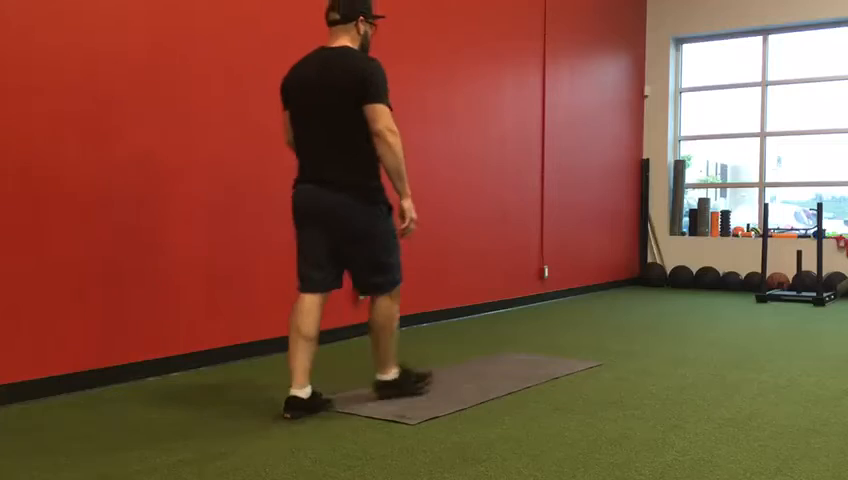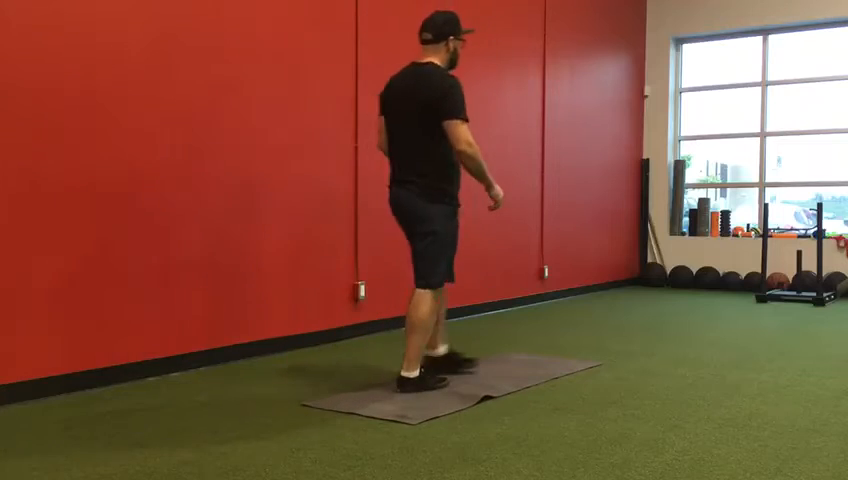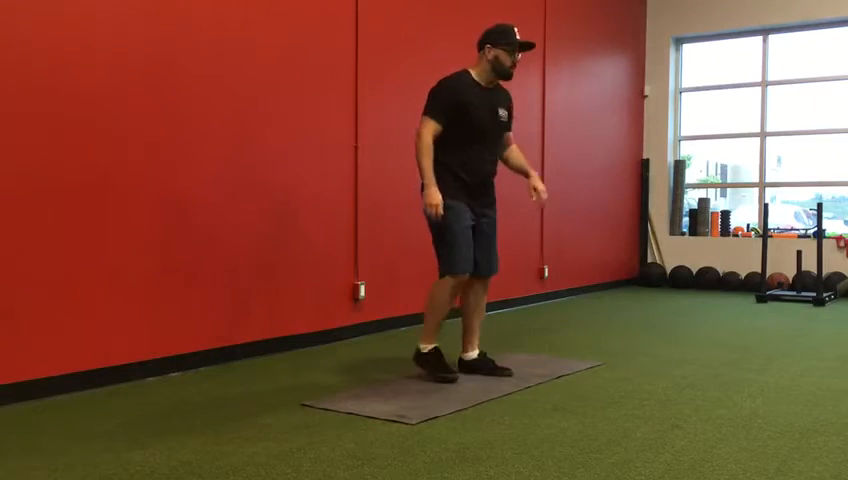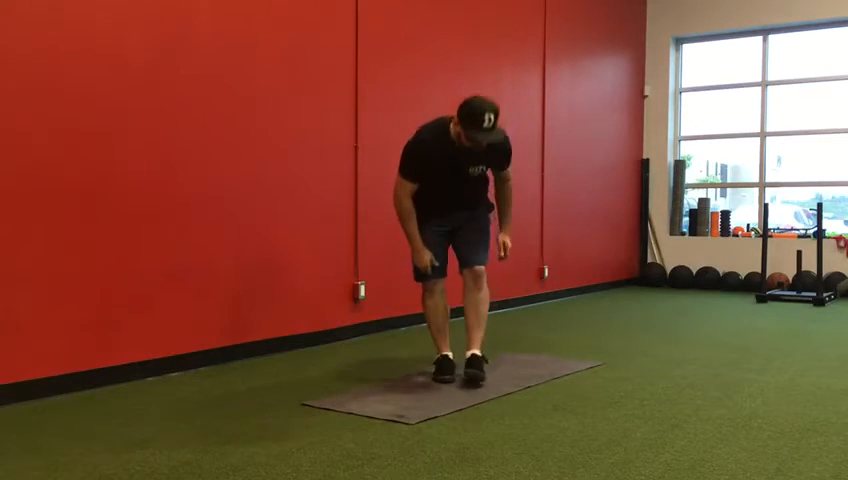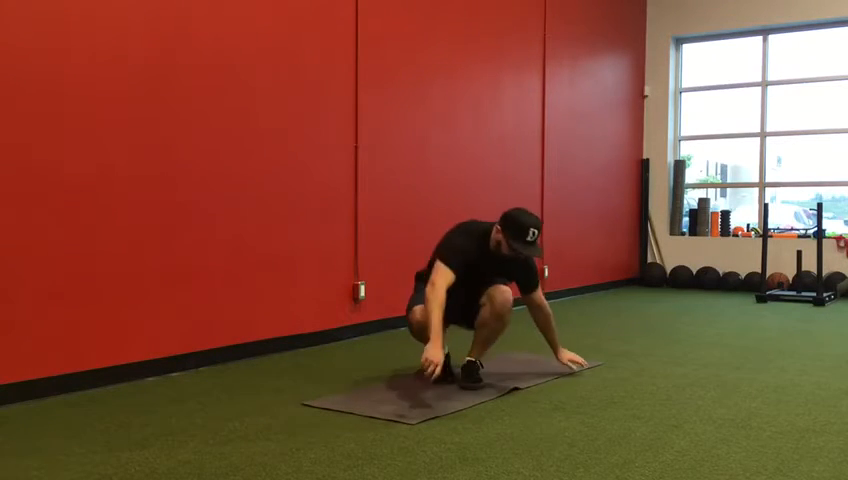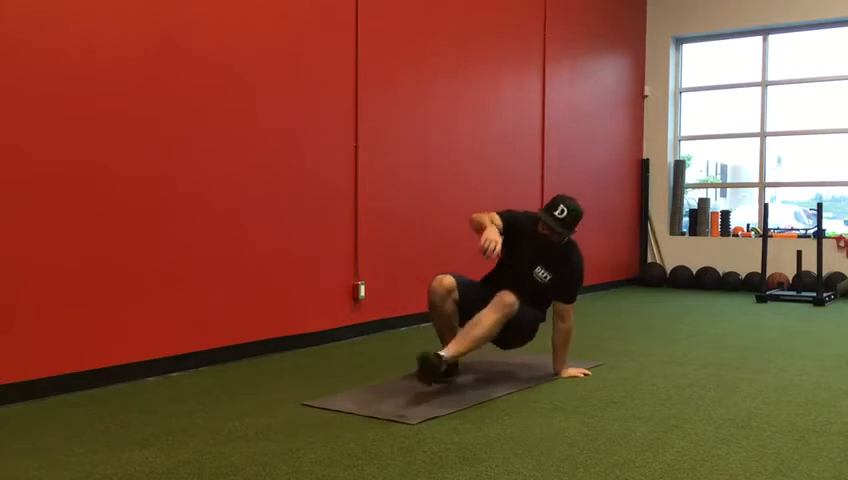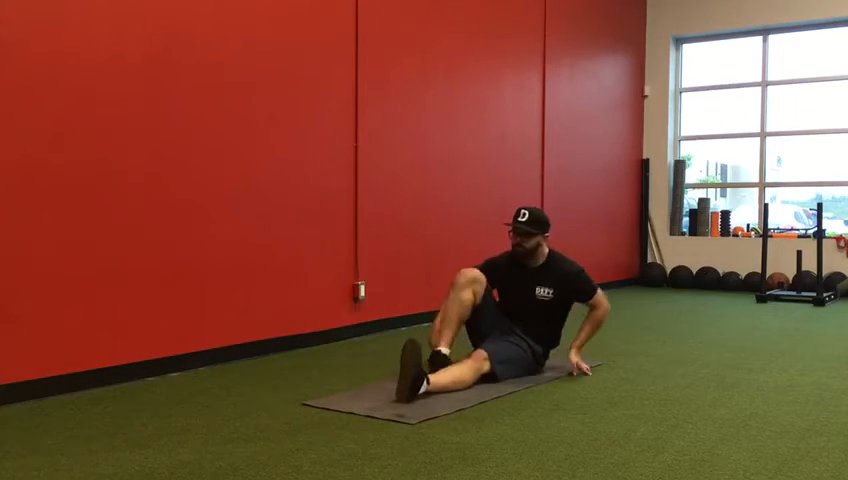
dt=0.7s
person 1, frame 1
left shoulder: (297, 73)
right shoulder: (365, 69)
left elbow: (292, 137)
right elbow: (384, 132)
right wrist: (405, 194)
left hip: (309, 193)
right hip: (358, 197)
left knee: (312, 291)
right knee: (384, 287)
left ankle: (299, 392)
right ankle: (388, 375)
person 1, frame 2
left shoulder: (395, 84)
right shoulder: (445, 85)
left elbow: (384, 142)
right elbow: (463, 145)
right wrist: (492, 186)
left hip: (403, 191)
right hip: (433, 197)
left knee: (432, 276)
right knee: (430, 282)
left ankle: (438, 352)
right ankle: (411, 372)
person 1, frame 3
left shoulder: (503, 98)
right shoulder: (452, 88)
left elbow: (506, 145)
right elbow: (425, 136)
left wrist: (530, 174)
right wrist: (430, 186)
left hip: (483, 199)
right hip: (450, 198)
left knee: (481, 277)
right knee: (455, 274)
left ankle: (471, 355)
right ankle: (426, 348)
person 1, frame 4
left shoulder: (498, 143)
right shoulder: (425, 141)
left elbow: (503, 182)
right elbow: (402, 195)
left wrist: (504, 229)
right wrist: (418, 247)
left hip: (473, 210)
right hip: (430, 213)
left knee: (476, 274)
right knee: (432, 282)
left ankle: (474, 354)
right ankle: (444, 356)
person 1, frame 5
left shoulder: (522, 259)
right shoulder: (467, 237)
left elbow: (538, 303)
right elbow: (435, 286)
left wrist: (558, 350)
right wrist: (435, 342)
left hip: (476, 293)
right hip: (443, 295)
left knee: (502, 297)
right knee: (419, 318)
left ankle: (472, 362)
right ankle: (441, 355)
person 1, frame 6
left shoulder: (571, 261)
right shoulder: (524, 222)
left elbow: (562, 318)
right elbow: (477, 218)
left wrist: (560, 368)
right wrist: (490, 230)
left hip: (521, 321)
right hip: (487, 294)
left knee: (505, 301)
right knee: (442, 285)
left ankle: (442, 358)
right ankle: (448, 359)
person 1, frame 7
left shoulder: (566, 273)
right shoulder: (501, 264)
left elbow: (601, 307)
left wrist: (575, 350)
right wrist: (439, 322)
left hip: (528, 346)
left knee: (480, 360)
right knee: (469, 277)
left ankle: (422, 383)
right ankle: (442, 355)
